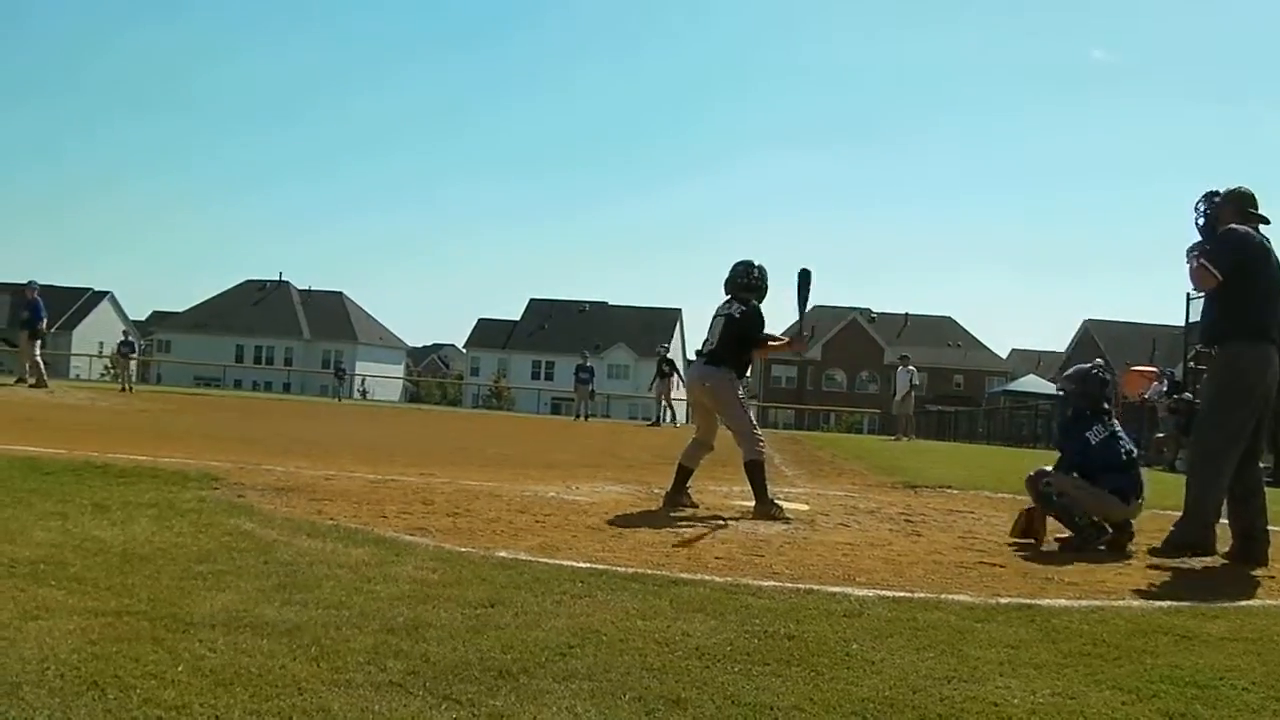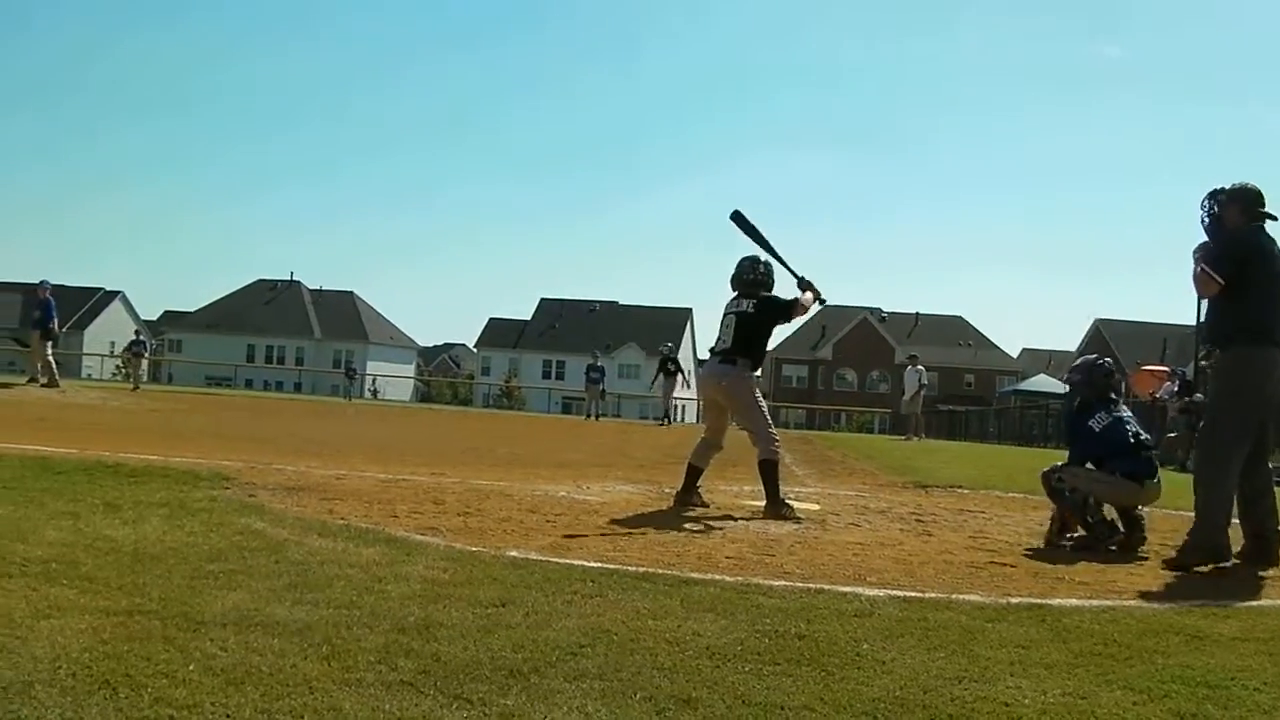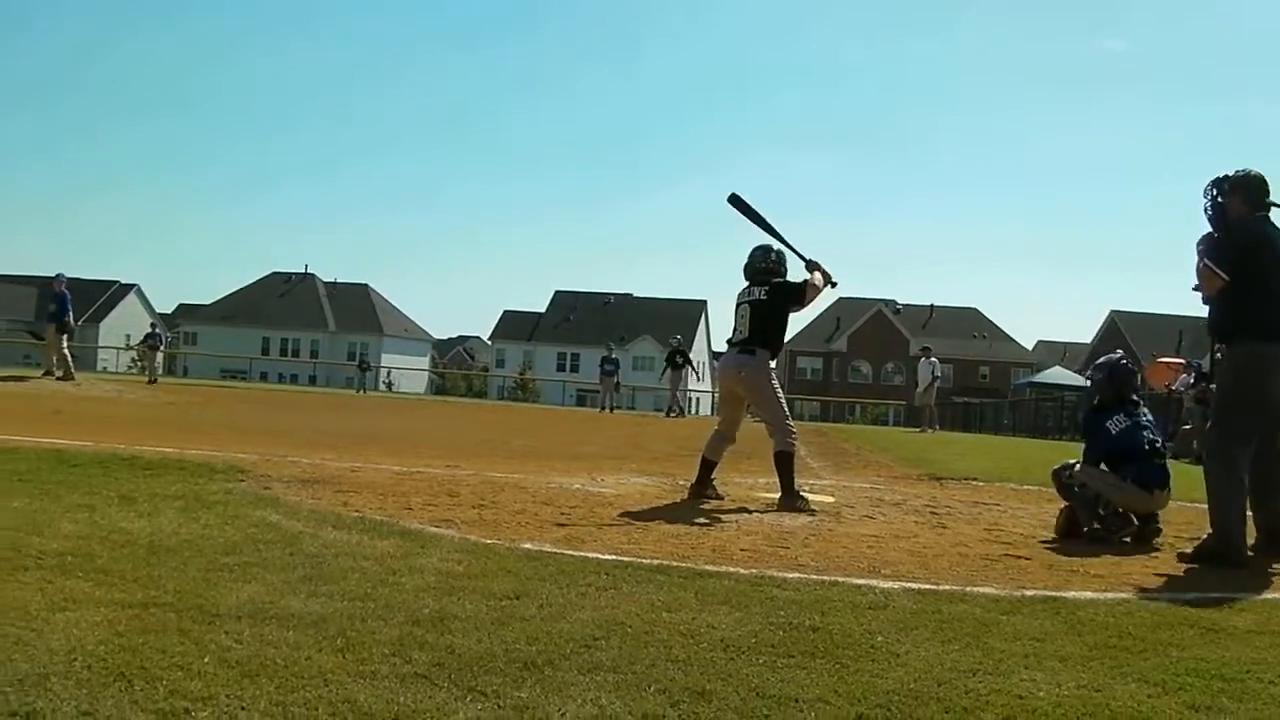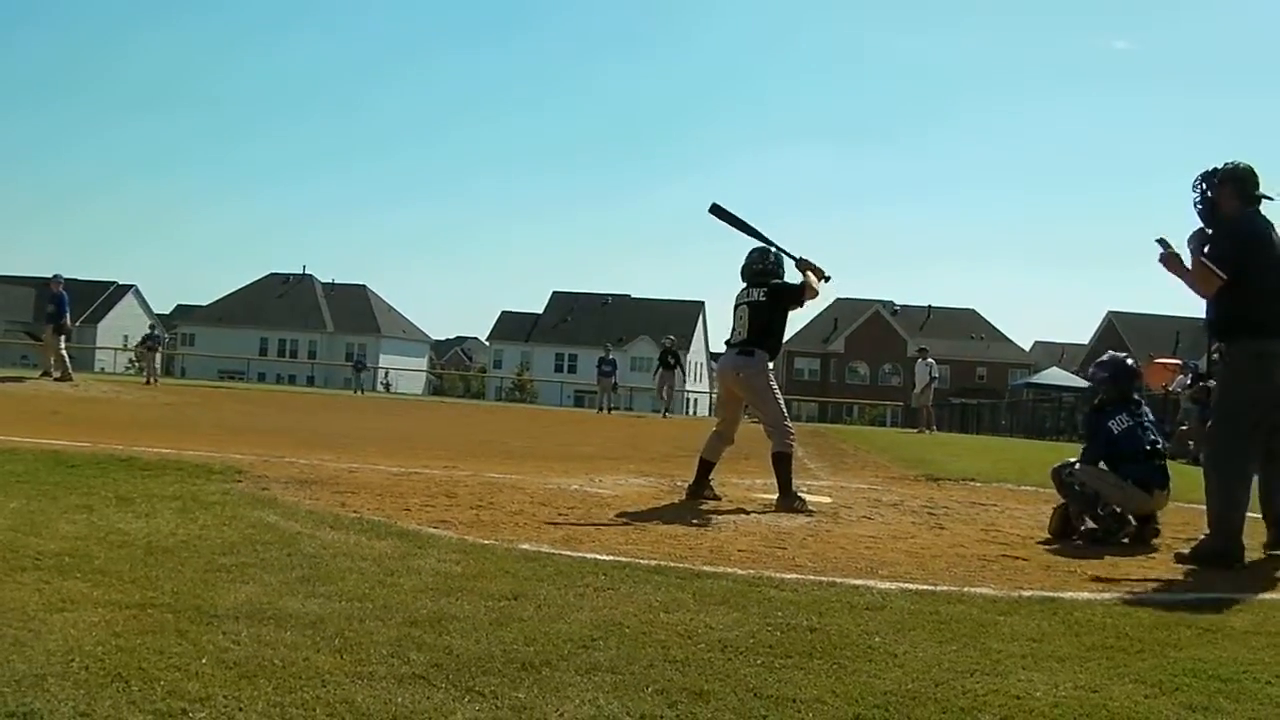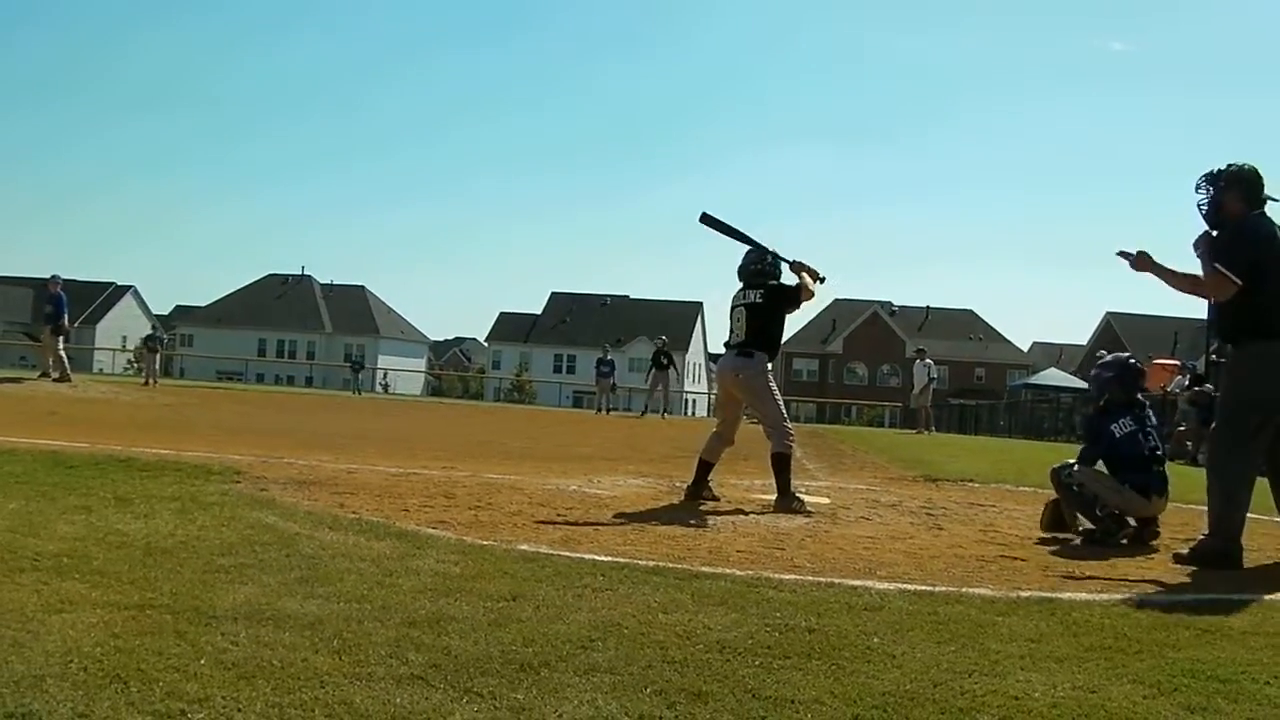
dt=0.2s
person 1, frame 1
left shoulder: (1233, 237)
left elbow: (1204, 282)
left wrist: (1194, 256)
left hip: (1239, 355)
left knee: (1211, 446)
right knee: (1245, 455)
left ankle: (1194, 533)
person 1, frame 2
left shoulder: (1236, 239)
left elbow: (1206, 287)
left wrist: (1200, 257)
left hip: (1242, 357)
left knee: (1216, 450)
left ankle: (1209, 541)
person 1, frame 3
left shoulder: (1241, 232)
left elbow: (1211, 283)
left wrist: (1206, 250)
right wrist: (1213, 291)
left hip: (1248, 353)
left knee: (1224, 446)
left ankle: (1226, 541)
person 1, frame 4
left shoulder: (1237, 229)
left elbow: (1208, 285)
right elbow: (1214, 287)
left wrist: (1198, 249)
right wrist: (1178, 268)
left knee: (1225, 447)
left ankle: (1223, 543)
person 1, frame 5
left shoulder: (1242, 232)
left elbow: (1218, 289)
right elbow: (1222, 289)
left wrist: (1205, 252)
right wrist: (1154, 269)
left knee: (1229, 448)
left ankle: (1221, 545)
person 2, frame 1
left shoulder: (726, 307)
right shoulder: (750, 310)
left elbow: (754, 340)
right elbow: (756, 350)
left wrist: (783, 342)
right wrist: (789, 345)
left hip: (696, 374)
right hip: (719, 377)
left knee: (703, 437)
right knee: (751, 439)
left ankle: (676, 493)
right ankle: (763, 503)
person 2, frame 2
left shoulder: (733, 303)
right shoulder: (763, 302)
left elbow: (775, 316)
right elbow: (799, 308)
left wrist: (806, 295)
right wrist: (809, 292)
left hip: (710, 371)
right hip: (734, 375)
left knee: (712, 436)
right knee: (766, 438)
left ankle: (686, 492)
right ankle: (774, 503)
person 2, frame 3
left shoulder: (745, 293)
right shoulder: (776, 288)
left elbow: (793, 303)
right elbow: (812, 289)
left wrist: (818, 280)
right wrist: (816, 273)
left hip: (728, 362)
right hip: (752, 365)
left knee: (726, 428)
right knee: (783, 430)
left ankle: (701, 485)
right ankle: (788, 494)
person 2, frame 4
left shoulder: (744, 293)
right shoulder: (773, 289)
left elbow: (787, 303)
right elbow: (810, 291)
left wrist: (810, 276)
right wrist: (808, 272)
left hip: (728, 363)
right hip: (751, 365)
left knee: (724, 428)
right knee: (781, 430)
left ankle: (698, 484)
right ankle: (786, 495)
person 2, frame 5
left shoulder: (740, 295)
right shoulder: (771, 290)
left elbow: (781, 308)
right elbow: (806, 292)
left wrist: (807, 277)
right wrist: (803, 274)
left hip: (727, 364)
right hip: (751, 367)
left knee: (724, 430)
right knee: (781, 432)
left ankle: (697, 486)
right ankle: (785, 496)
person 3, frame 1
left shoulder: (1076, 423)
right shoulder: (1107, 418)
left elbow: (1063, 471)
left wrist: (1040, 505)
left hip: (1114, 501)
right hip: (1133, 500)
left knee: (1039, 481)
left ankle: (1091, 534)
right ankle: (1122, 529)
person 3, frame 2
left shoulder: (1080, 416)
right shoulder: (1120, 409)
left elbow: (1076, 465)
left wrist: (1063, 510)
left hip: (1130, 486)
right hip: (1151, 487)
left knee: (1053, 477)
left ankle: (1104, 532)
right ankle: (1135, 528)
person 3, frame 3
left shoulder: (1099, 415)
right shoulder: (1140, 410)
left elbow: (1090, 465)
left wrist: (1083, 516)
left hip: (1138, 494)
right hip: (1161, 493)
left knee: (1063, 474)
left ankle: (1115, 524)
right ankle: (1148, 522)
person 3, frame 4
left shoulder: (1102, 415)
right shoulder: (1141, 409)
left elbow: (1087, 464)
left wrist: (1076, 511)
left hip: (1138, 494)
right hip: (1160, 495)
left knee: (1063, 472)
left ankle: (1114, 525)
right ankle: (1147, 522)
person 3, frame 5
left shoulder: (1104, 417)
right shoulder: (1144, 411)
left elbow: (1085, 466)
left wrist: (1068, 505)
left hip: (1134, 498)
right hip: (1159, 499)
left knee: (1062, 473)
left ankle: (1113, 526)
right ankle: (1147, 524)
